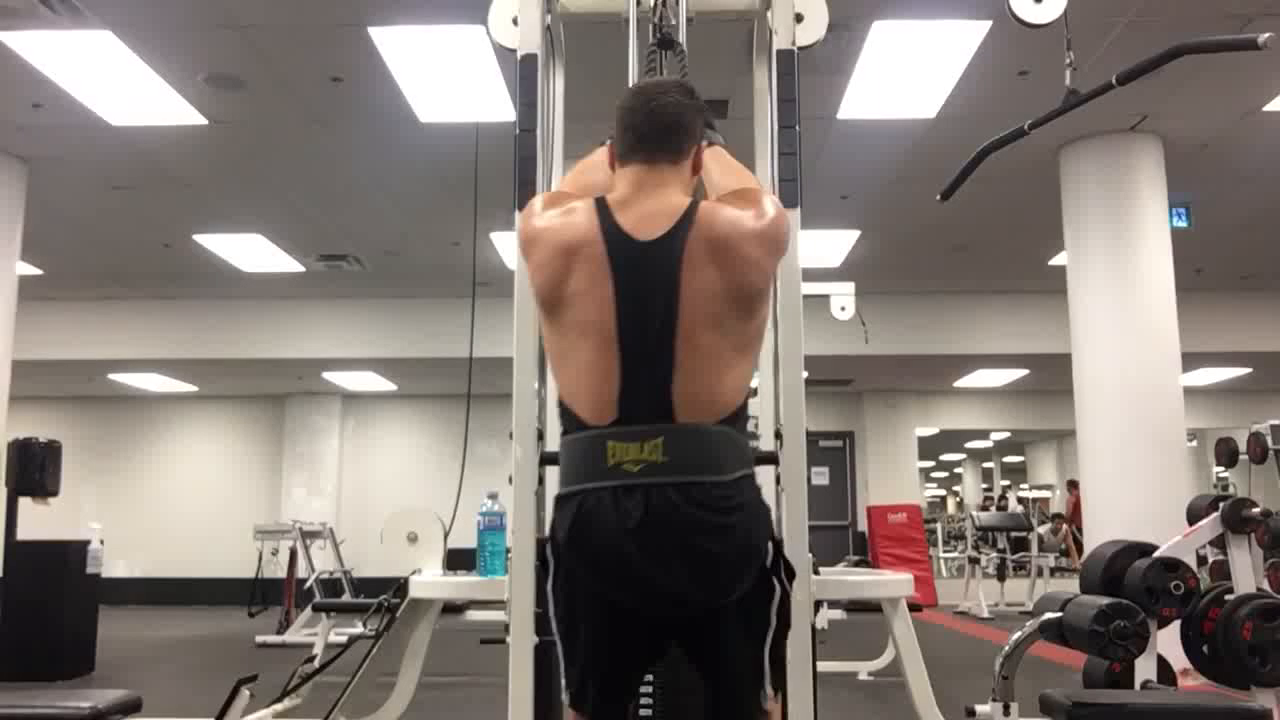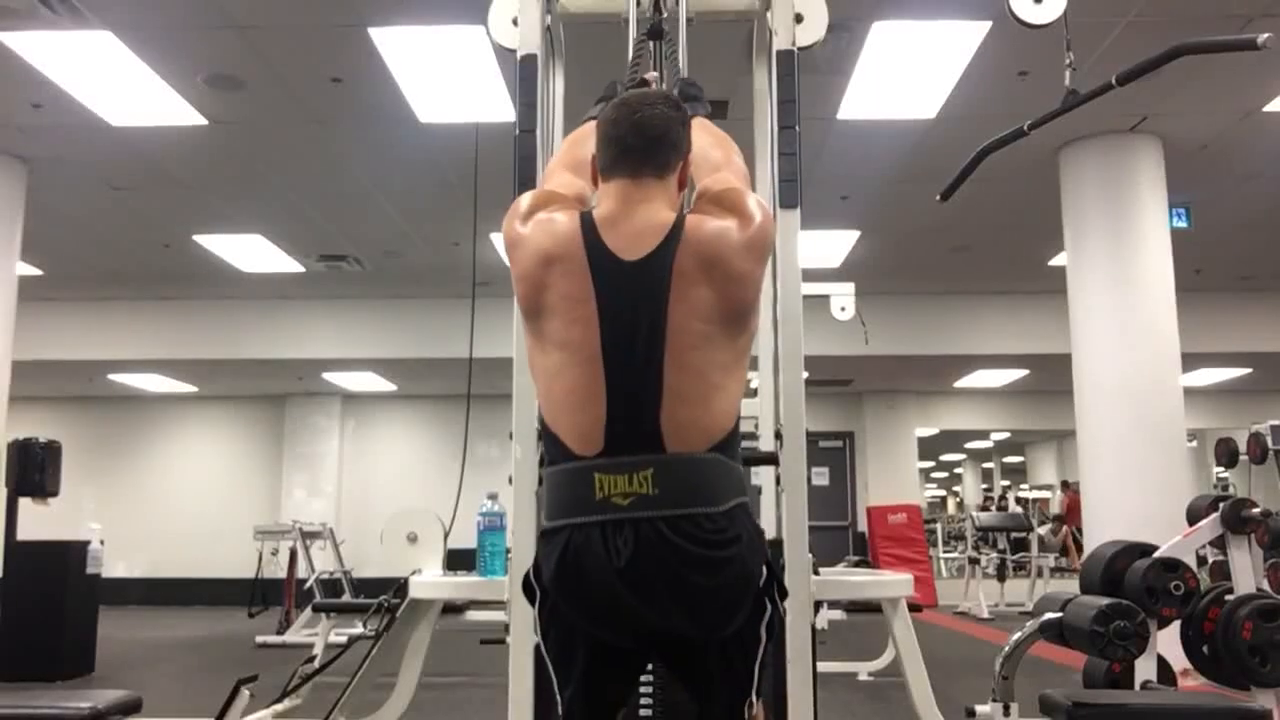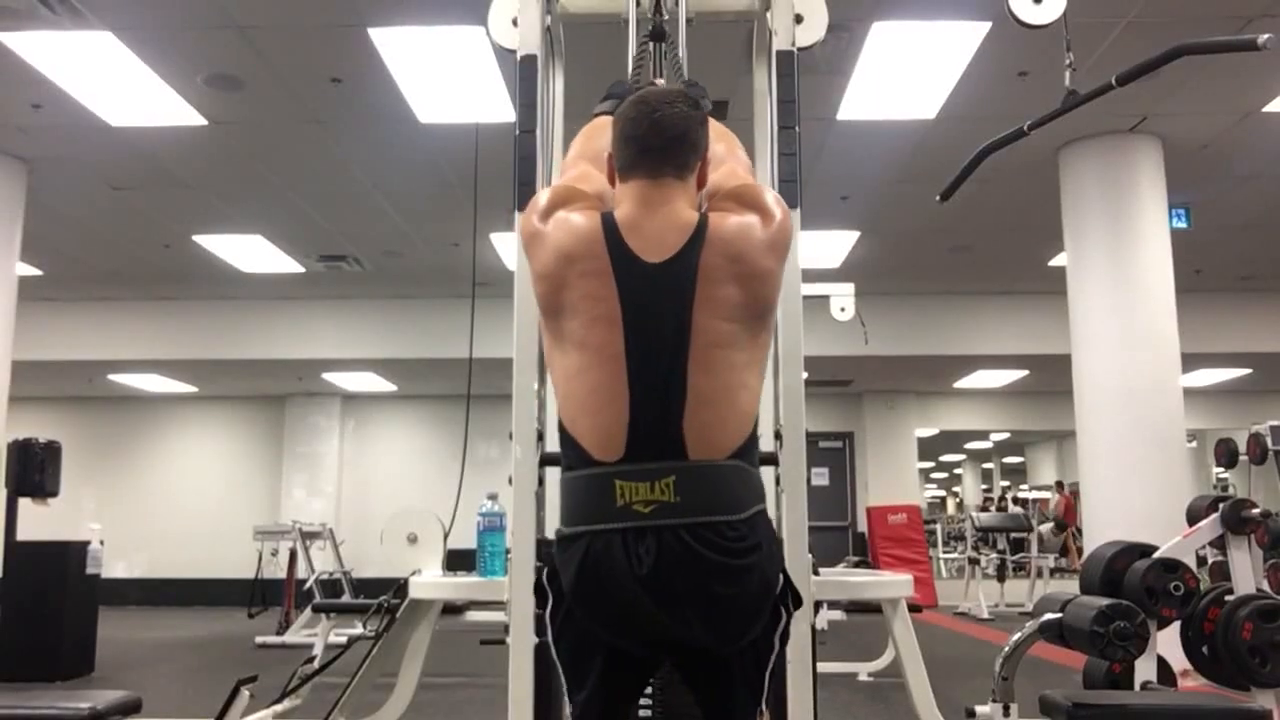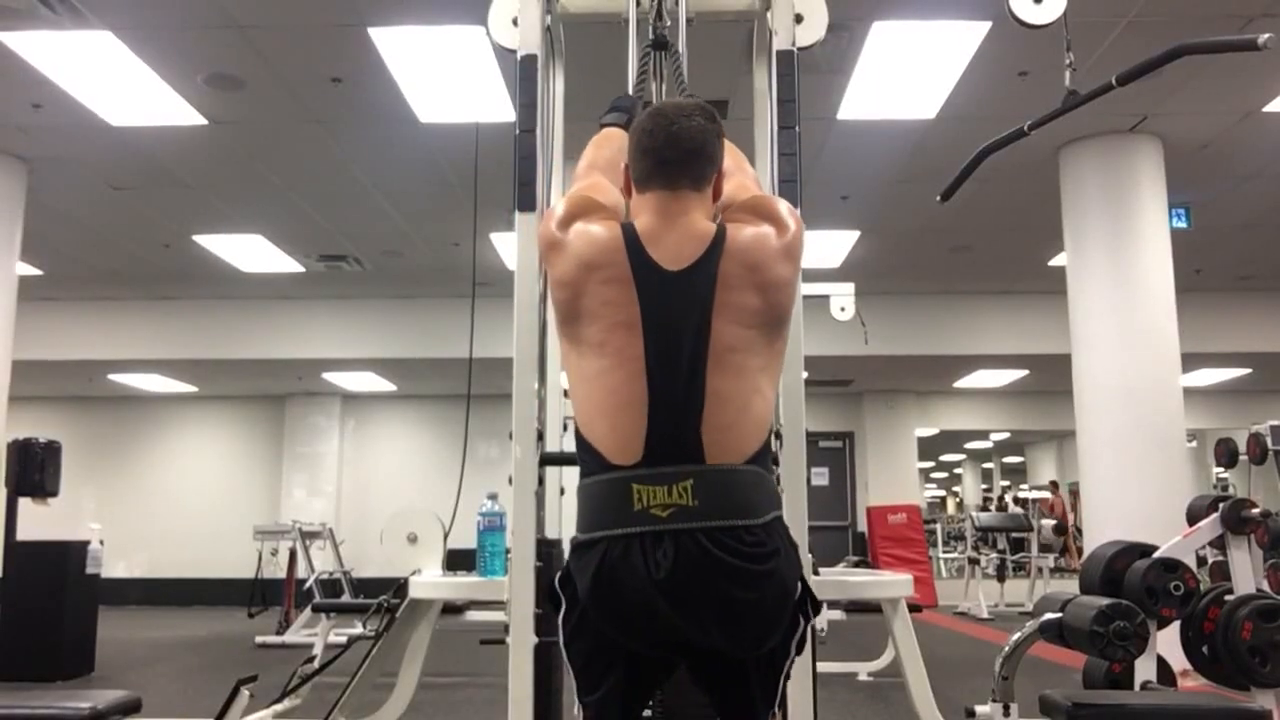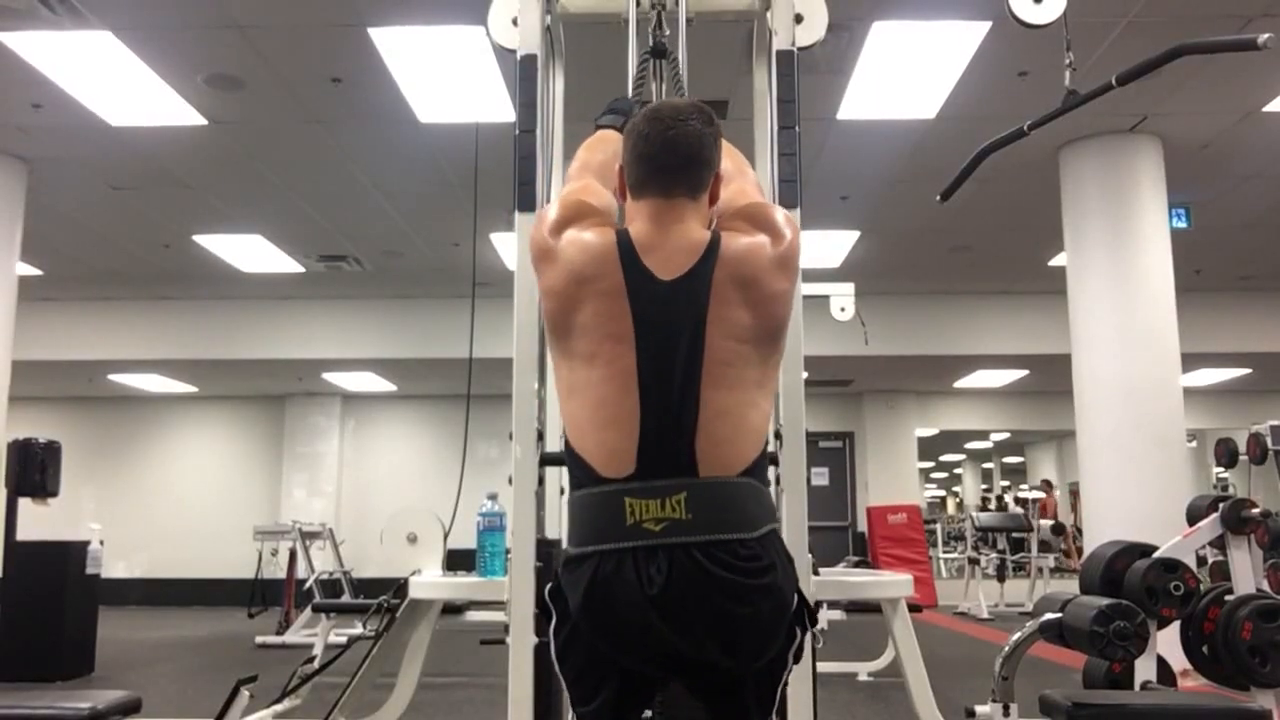
dt=0.3s
person 1, frame 1
left shoulder: (548, 227)
right shoulder: (752, 226)
left wrist: (619, 144)
right wrist: (711, 140)
left hip: (594, 517)
right hip: (715, 512)
person 1, frame 2
left shoulder: (536, 235)
right shoulder: (736, 236)
left elbow: (565, 168)
right elbow: (726, 166)
left wrist: (600, 114)
right wrist: (697, 111)
left hip: (582, 550)
right hip: (707, 545)
person 1, frame 3
left shoulder: (556, 233)
right shoulder: (755, 232)
left elbow: (580, 164)
right elbow: (730, 160)
left wrist: (608, 110)
right wrist: (697, 110)
left hip: (598, 556)
right hip: (725, 553)
person 1, frame 4
left shoulder: (575, 242)
right shoulder: (769, 242)
left elbow: (593, 172)
right elbow: (739, 174)
left wrist: (617, 120)
right wrist: (703, 129)
left hip: (615, 563)
right hip: (743, 559)
person 1, frame 5
left shoulder: (568, 249)
right shoulder: (766, 251)
left elbow: (585, 175)
right elbow: (739, 180)
left wrist: (612, 123)
right wrist: (701, 134)
left hip: (608, 577)
right hip: (738, 573)
